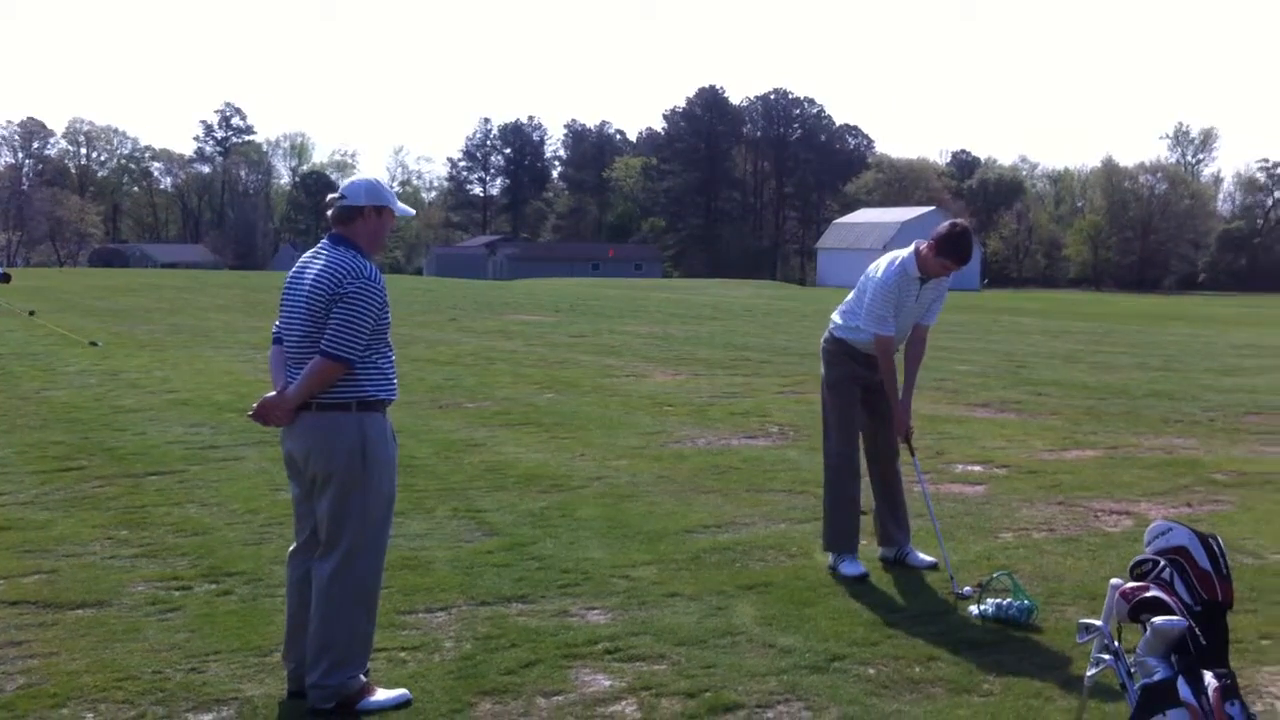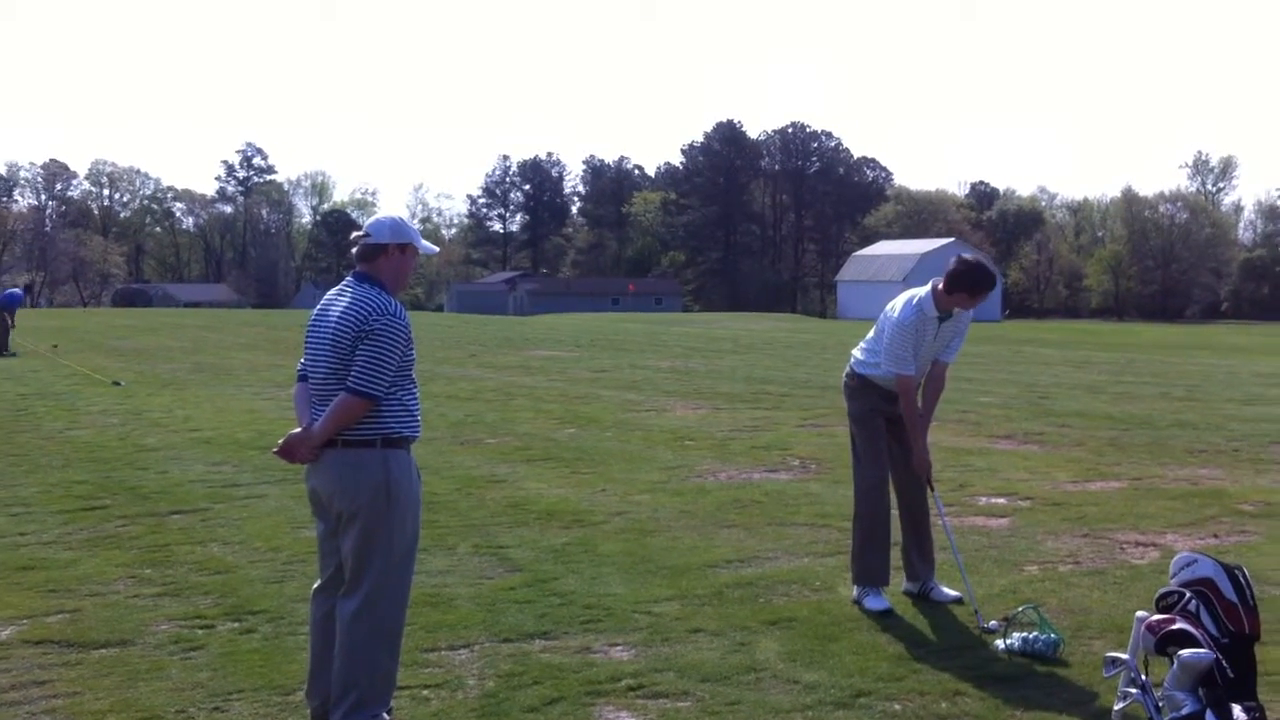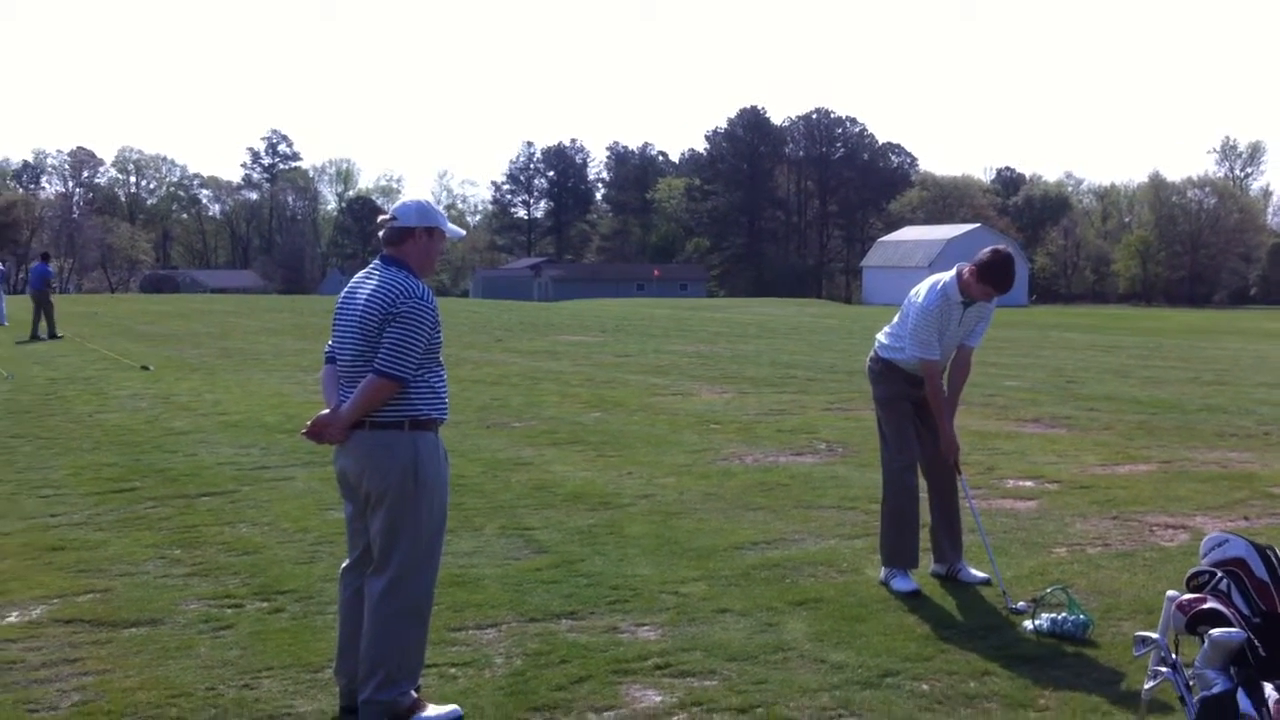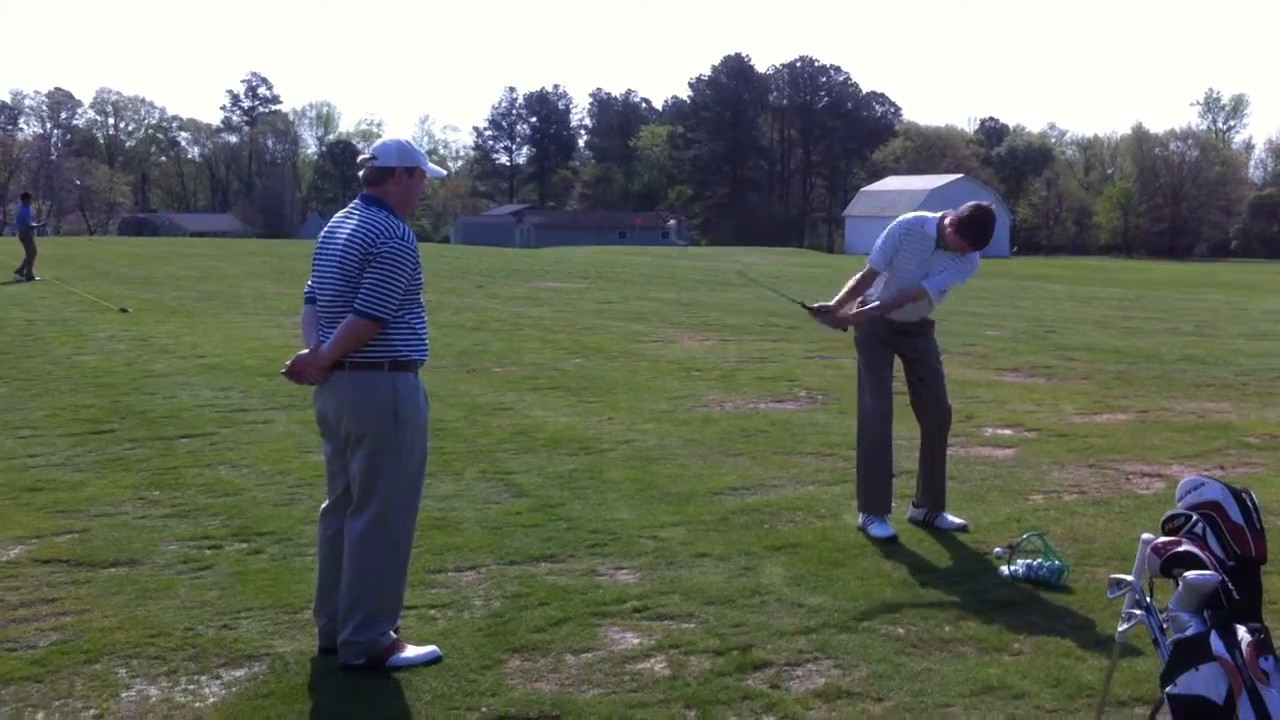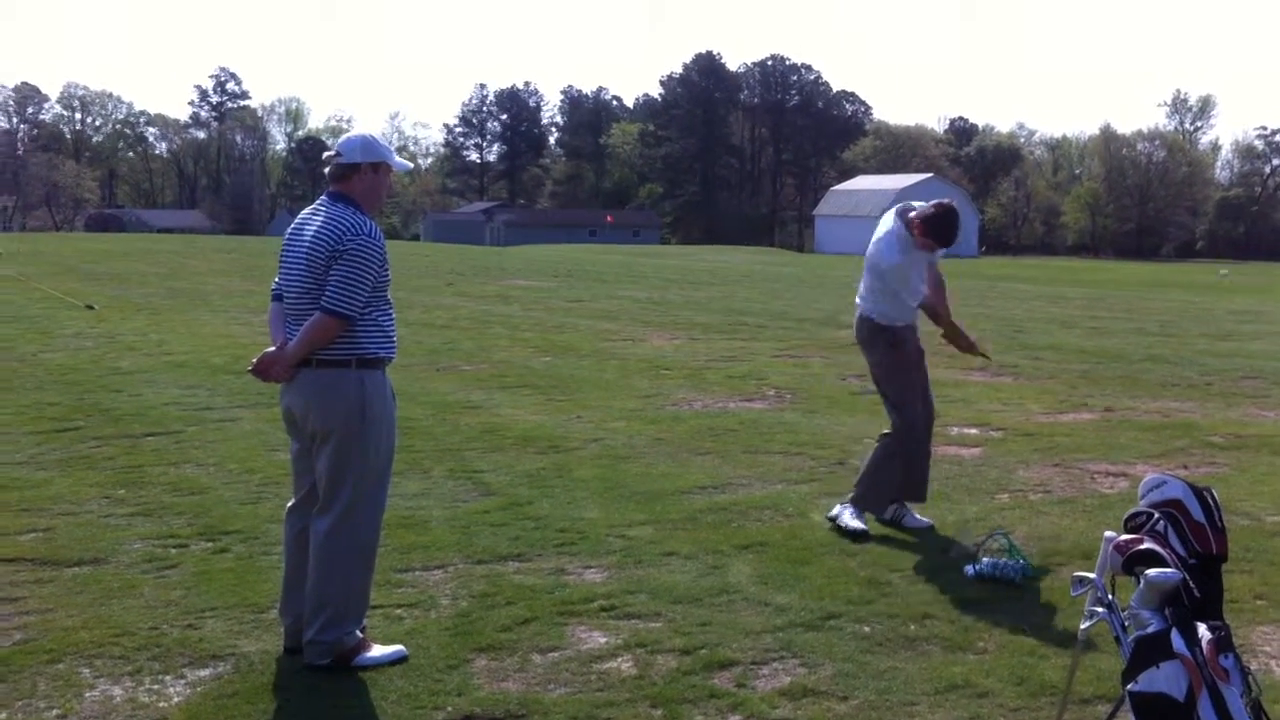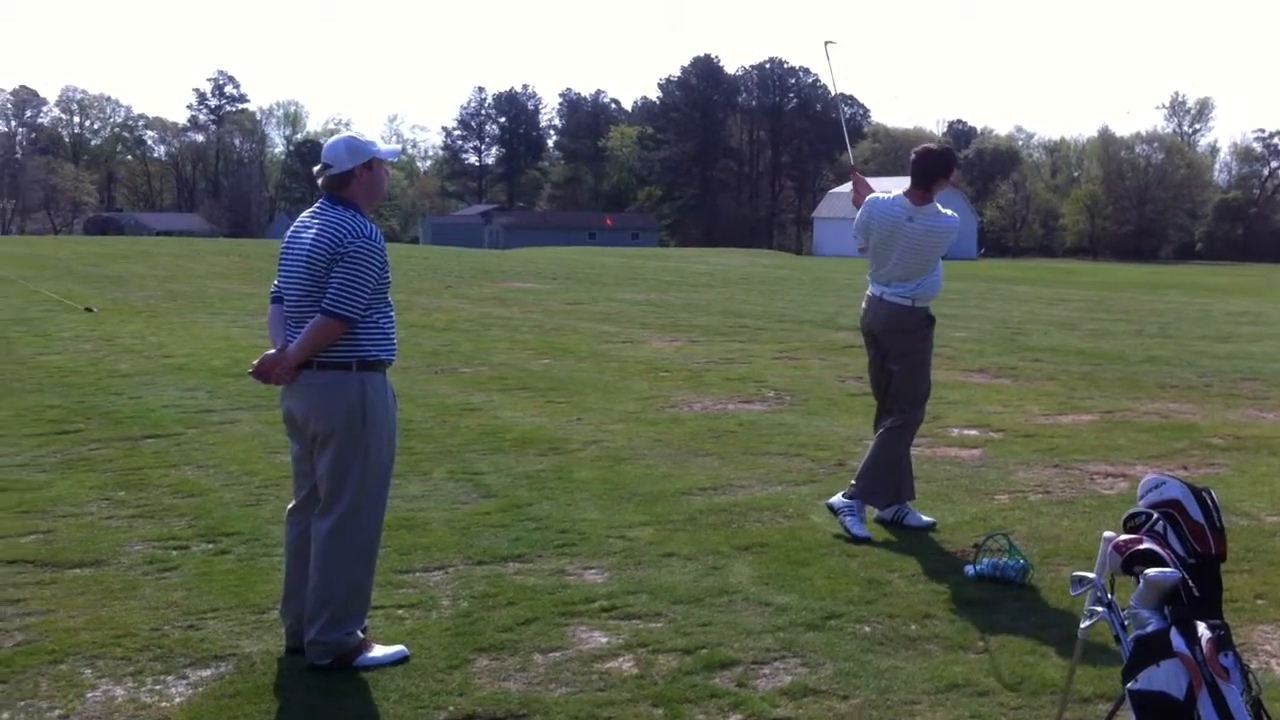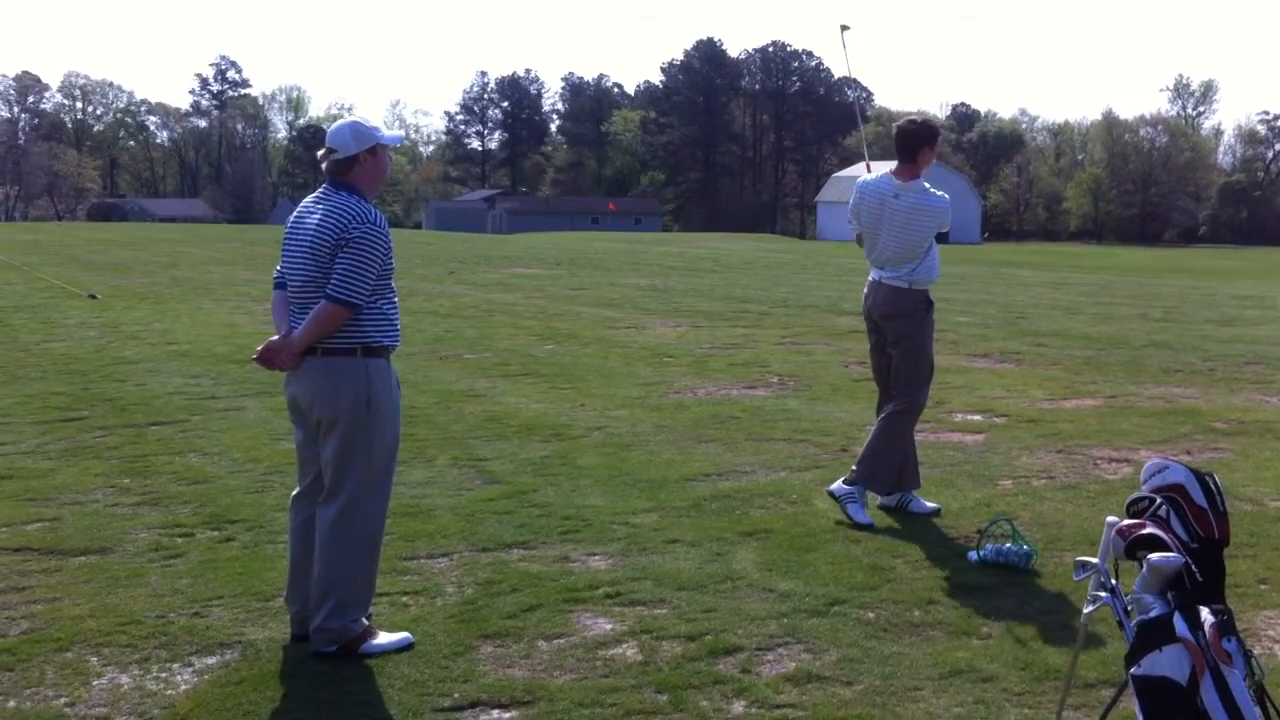
dt=0.7s
person 1, frame 1
left shoulder: (304, 265)
right shoulder: (361, 276)
left elbow: (282, 341)
right elbow: (334, 359)
left wrist: (283, 398)
right wrist: (287, 401)
left hip: (305, 428)
right hip: (350, 429)
left knee: (311, 550)
right knee: (349, 558)
left ankle: (304, 671)
person 1, frame 2
left shoulder: (328, 303)
right shoulder: (387, 313)
left elbow: (306, 379)
right elbow: (361, 396)
left wrist: (308, 435)
right wrist: (312, 440)
left hip: (329, 465)
right hip: (375, 465)
left knee: (334, 587)
right knee: (373, 595)
person 1, frame 3
left shoulder: (356, 286)
right shoulder: (413, 296)
left elbow: (333, 361)
right elbow: (387, 379)
left wrist: (337, 416)
right wrist: (341, 421)
left hip: (358, 447)
right hip: (403, 449)
left knee: (362, 568)
right knee: (402, 577)
person 1, frame 4
left shoulder: (336, 226)
right shoulder: (394, 236)
left elbow: (313, 302)
right elbow: (368, 318)
left wrist: (315, 357)
right wrist: (319, 361)
left hip: (337, 387)
right hip: (383, 389)
left knee: (342, 508)
right knee: (381, 516)
left ankle: (334, 627)
right ankle: (367, 641)
person 1, frame 5
left shoulder: (303, 222)
right shoulder: (361, 233)
left elbow: (280, 299)
right elbow: (334, 316)
left wrist: (282, 354)
right wrist: (286, 359)
left hip: (304, 385)
right hip: (350, 386)
left knee: (309, 507)
right knee: (348, 515)
left ankle: (301, 626)
right ankle: (333, 640)
person 1, frame 6
left shoulder: (303, 226)
right shoulder: (361, 235)
left elbow: (280, 301)
right elbow: (335, 318)
left wrist: (282, 356)
right wrist: (287, 362)
left hip: (305, 387)
right hip: (350, 388)
left knee: (310, 508)
right knee: (349, 515)
left ankle: (302, 626)
right ankle: (334, 640)
person 1, frame 7
left shoulder: (305, 211)
right shoulder: (365, 221)
left elbow: (283, 286)
right elbow: (340, 304)
left wrist: (286, 341)
right wrist: (293, 348)
left hip: (309, 374)
right hip: (355, 375)
left knee: (314, 495)
right knee: (353, 502)
left ankle: (307, 614)
right ankle: (338, 628)
person 2, frame 1
left shoulder: (940, 279)
right shoulder: (887, 275)
left elbow: (917, 339)
right elbow: (885, 349)
left wrist: (907, 400)
right wrist: (896, 409)
left hip: (878, 358)
right hip: (844, 353)
left knee: (885, 451)
right knee: (843, 451)
left ankle: (894, 542)
right ankle: (841, 550)
person 2, frame 2
left shoulder: (961, 316)
right shoulder: (905, 315)
left elbow: (935, 377)
right elbow: (906, 389)
left wrist: (921, 439)
right wrist: (918, 447)
left hip: (901, 392)
right hip: (867, 389)
left knee: (914, 485)
right knee: (873, 485)
left ankle: (919, 578)
right ankle: (867, 584)
person 2, frame 3
left shoulder: (985, 302)
right shoulder: (930, 300)
left elbow: (961, 360)
right elbow: (932, 374)
left wrist: (949, 420)
right wrist: (945, 431)
left hip: (927, 376)
right hip: (892, 372)
left knee: (942, 467)
right knee: (902, 466)
left ankle: (948, 559)
right ankle: (895, 565)
person 2, frame 4
left shoulder: (968, 261)
right shoulder: (908, 226)
left elbow: (909, 297)
right elbow: (869, 275)
left wrist: (856, 317)
right wrist: (837, 306)
left hip: (915, 326)
right hip: (867, 320)
left knee: (937, 414)
right knee: (876, 415)
left ankle: (928, 506)
right ankle: (872, 511)
person 2, frame 5
left shoulder: (912, 210)
right shoulder: (892, 258)
left elbow: (931, 275)
right elbow: (927, 304)
left wrist: (950, 325)
right wrist: (957, 335)
left hip: (898, 326)
right hip: (882, 332)
left knee: (921, 415)
right knee: (908, 420)
left ankle: (892, 502)
right ankle: (853, 504)
person 2, frame 6
left shoulder: (875, 207)
right shoulder: (948, 225)
left hip: (875, 309)
right hip: (910, 319)
left knee: (891, 410)
right knee: (906, 414)
left ankle: (892, 502)
right ankle: (853, 497)
person 2, frame 7
left shoulder: (865, 187)
right shoulder: (937, 204)
left hip: (875, 293)
right hip: (909, 303)
left knee: (893, 396)
right knee: (908, 399)
left ankle: (897, 488)
right ankle: (854, 483)
